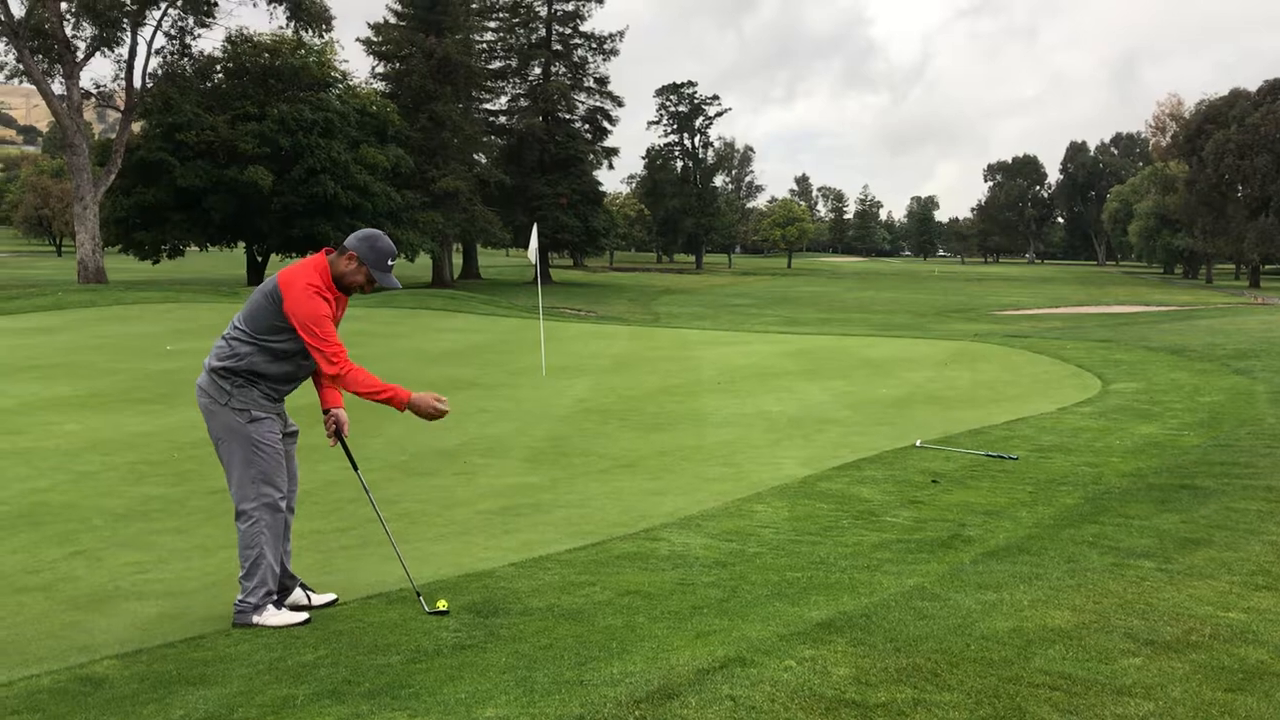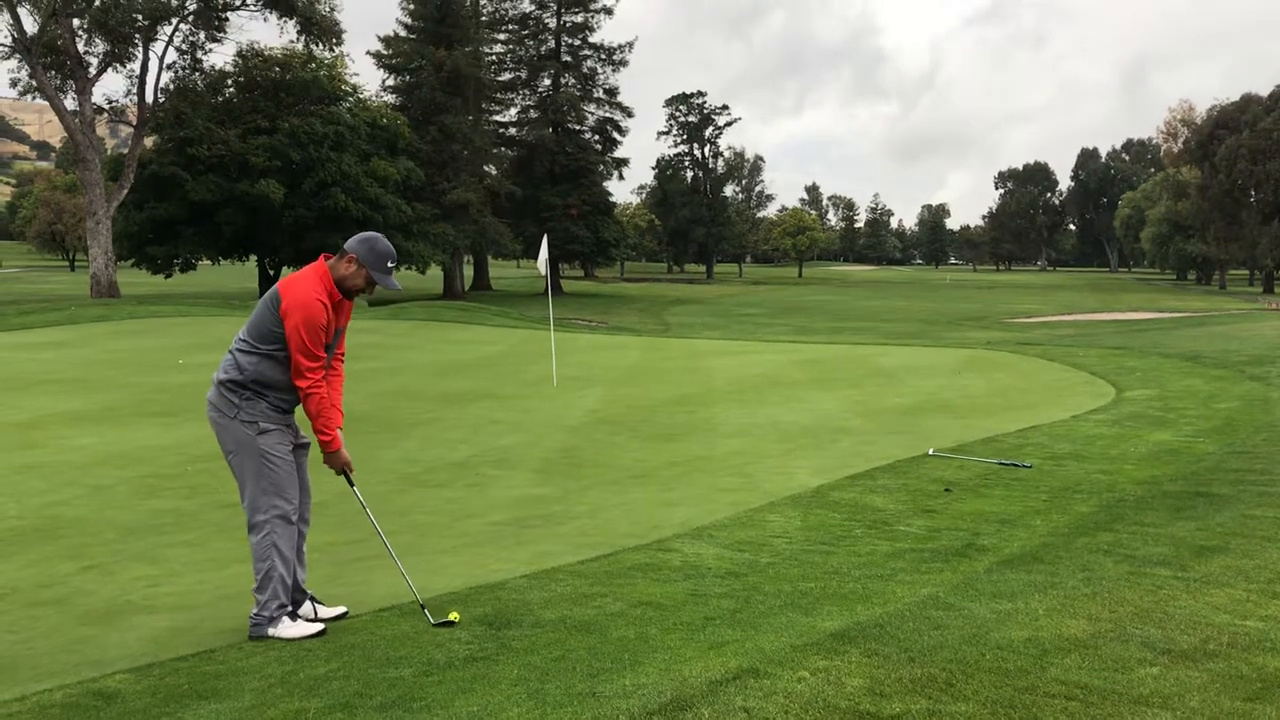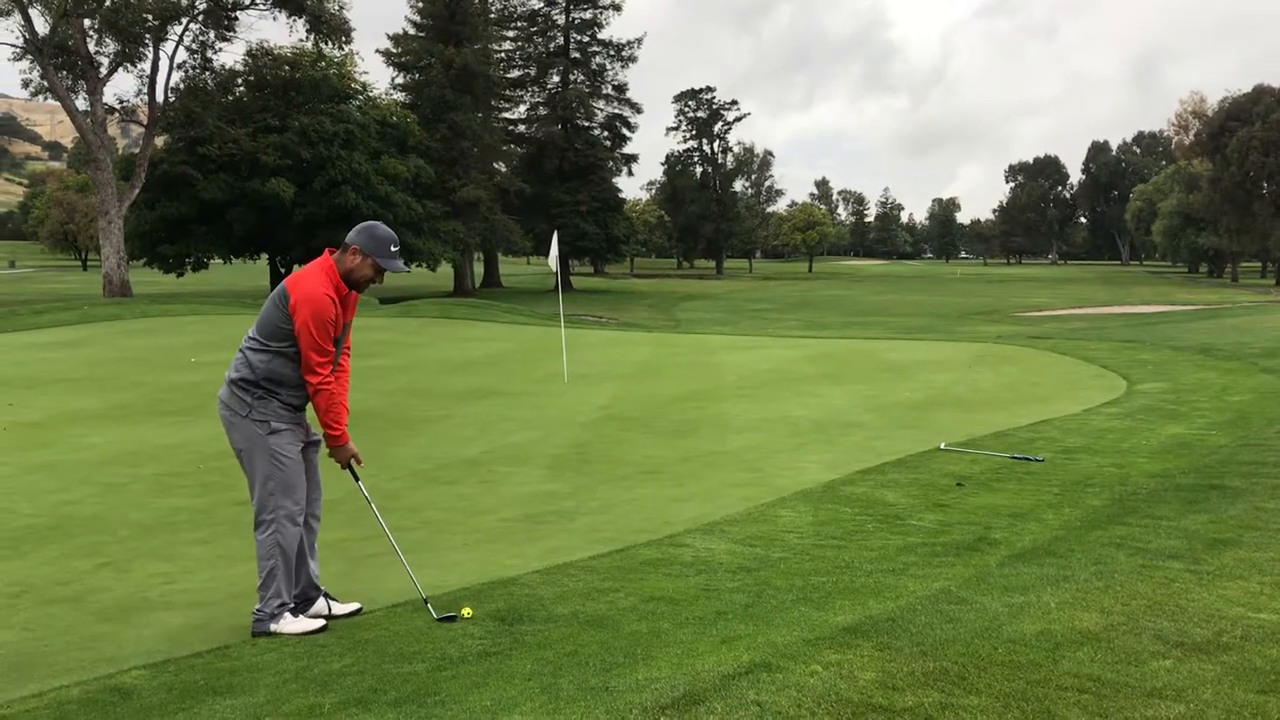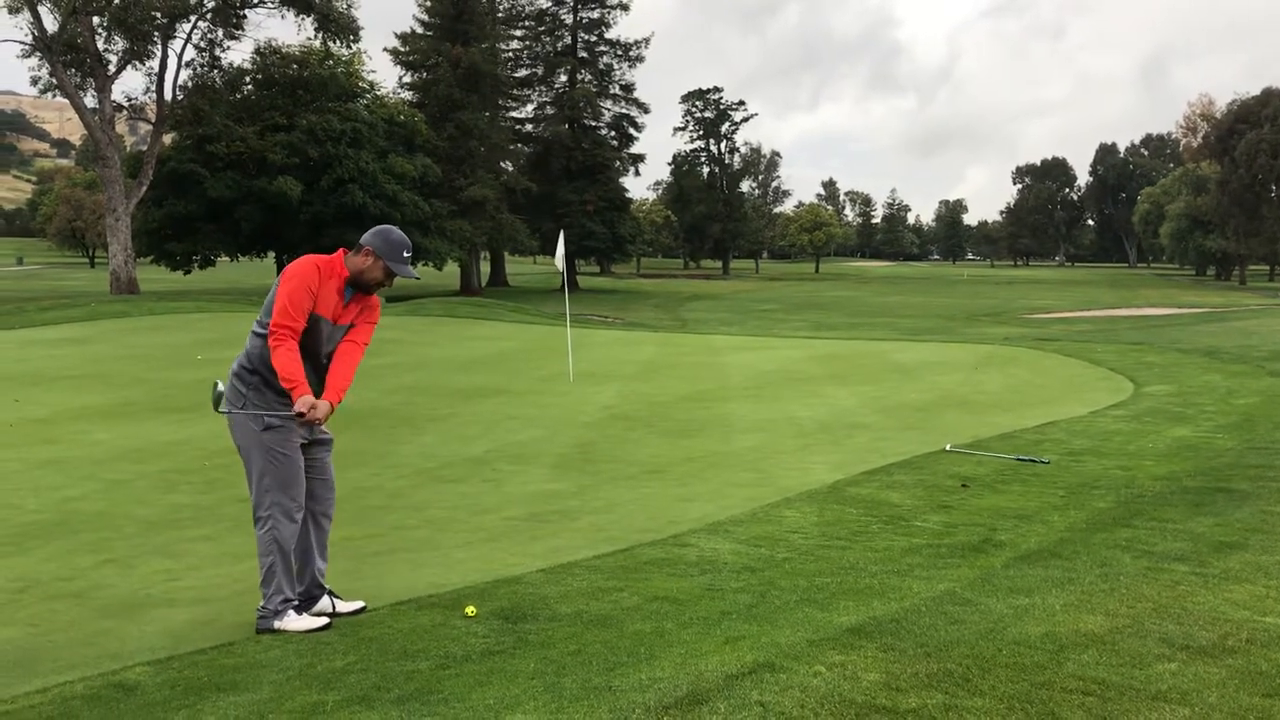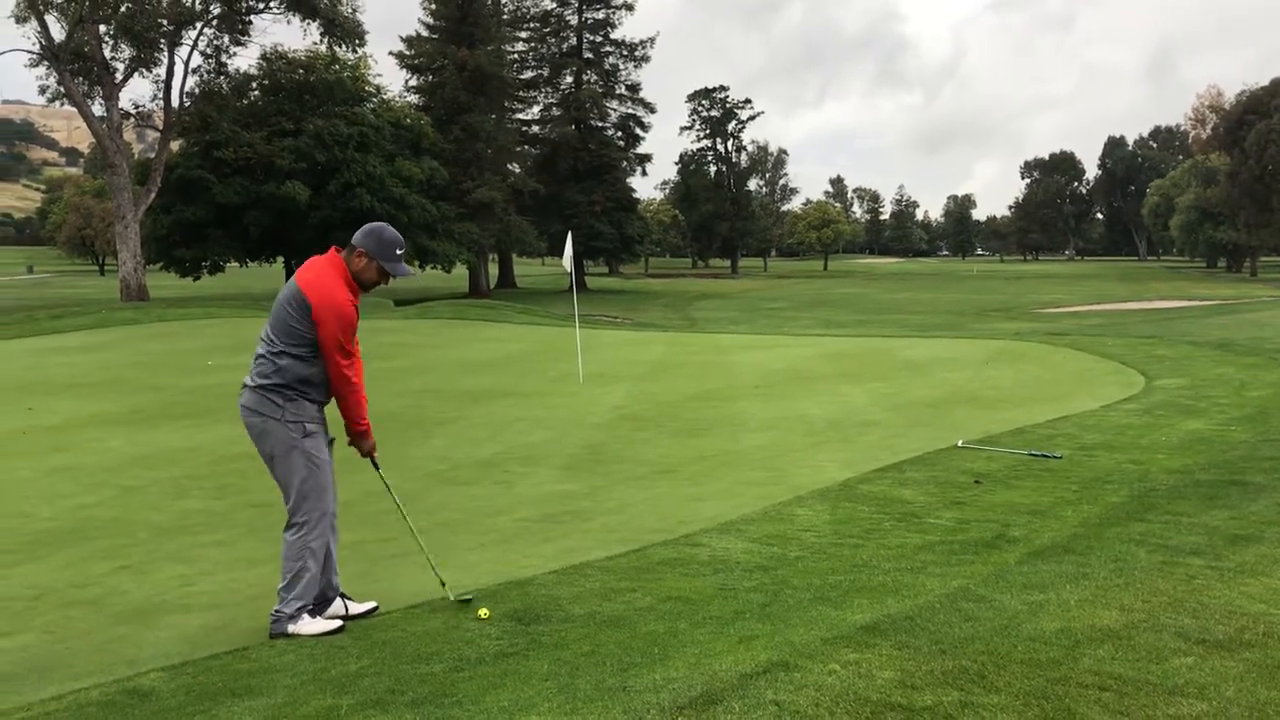
dt=1s
person 1, frame 1
left shoulder: (335, 285)
right shoulder: (307, 290)
left elbow: (328, 358)
right elbow: (336, 367)
left wrist: (332, 406)
right wrist: (408, 399)
left hip: (262, 394)
right hip: (235, 394)
left knee: (282, 492)
right knee: (263, 497)
left ankle: (280, 585)
right ankle: (255, 603)
person 1, frame 2
left shoulder: (340, 294)
right shoulder: (307, 298)
left elbow: (333, 362)
right elbow: (309, 380)
left wrist: (335, 427)
right wrist: (331, 444)
left hip: (274, 407)
right hip: (244, 406)
left knee: (295, 506)
right knee: (274, 508)
left ankle: (293, 600)
right ankle: (269, 615)
person 1, frame 3
left shoulder: (345, 288)
right shoulder: (314, 294)
left elbow: (339, 359)
right elbow: (318, 376)
left wrist: (338, 427)
right wrist: (339, 439)
left hip: (285, 407)
right hip: (257, 406)
left knee: (306, 505)
right knee: (282, 508)
left ankle: (306, 597)
right ankle: (272, 612)
person 1, frame 4
left shoulder: (369, 306)
right shoulder: (309, 271)
left elbow: (348, 356)
right elbow: (281, 338)
left wrist: (327, 402)
right wrist: (301, 394)
left hip: (303, 405)
right hip: (261, 400)
left knee: (319, 501)
right knee: (282, 506)
left ankle: (311, 594)
right ankle: (275, 608)
person 1, frame 5
left shoulder: (327, 270)
right shoulder: (333, 294)
left elbow: (347, 358)
right elbow: (342, 371)
left wrist: (357, 420)
right wrist: (363, 429)
left hip: (297, 407)
right hip: (282, 409)
left knee: (322, 506)
right knee: (310, 510)
left ankle: (324, 597)
right ankle: (290, 613)
